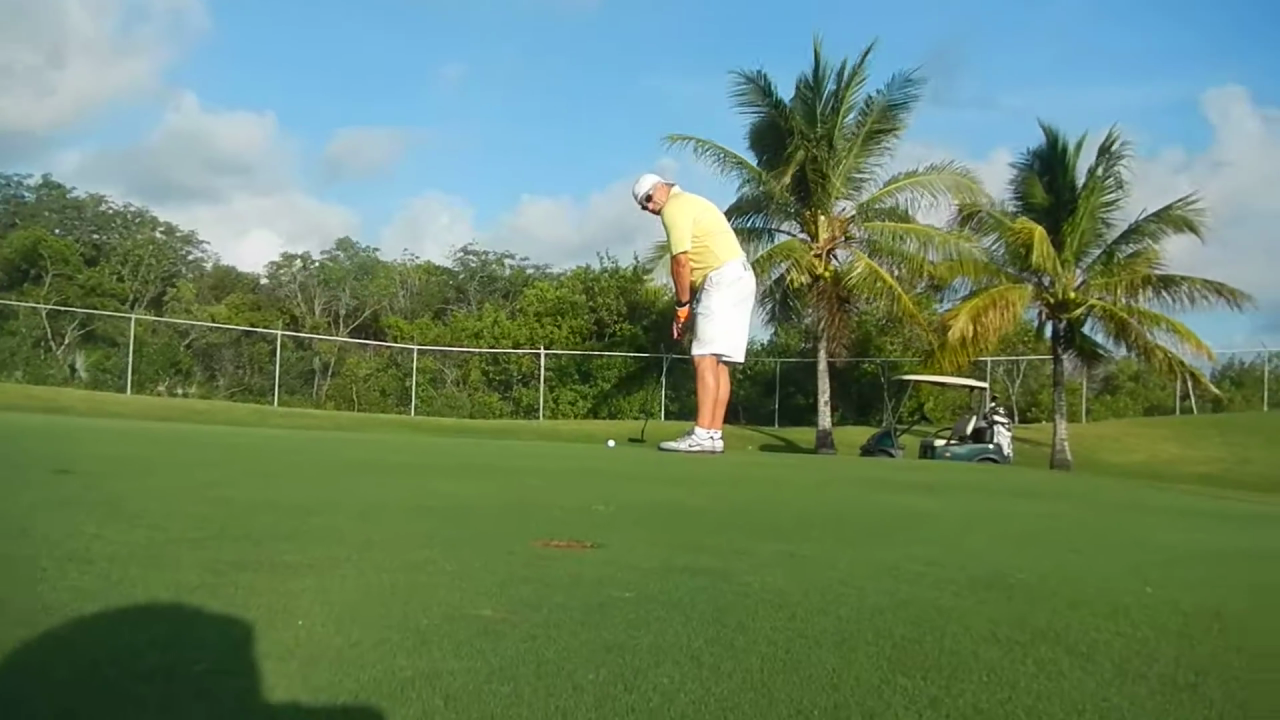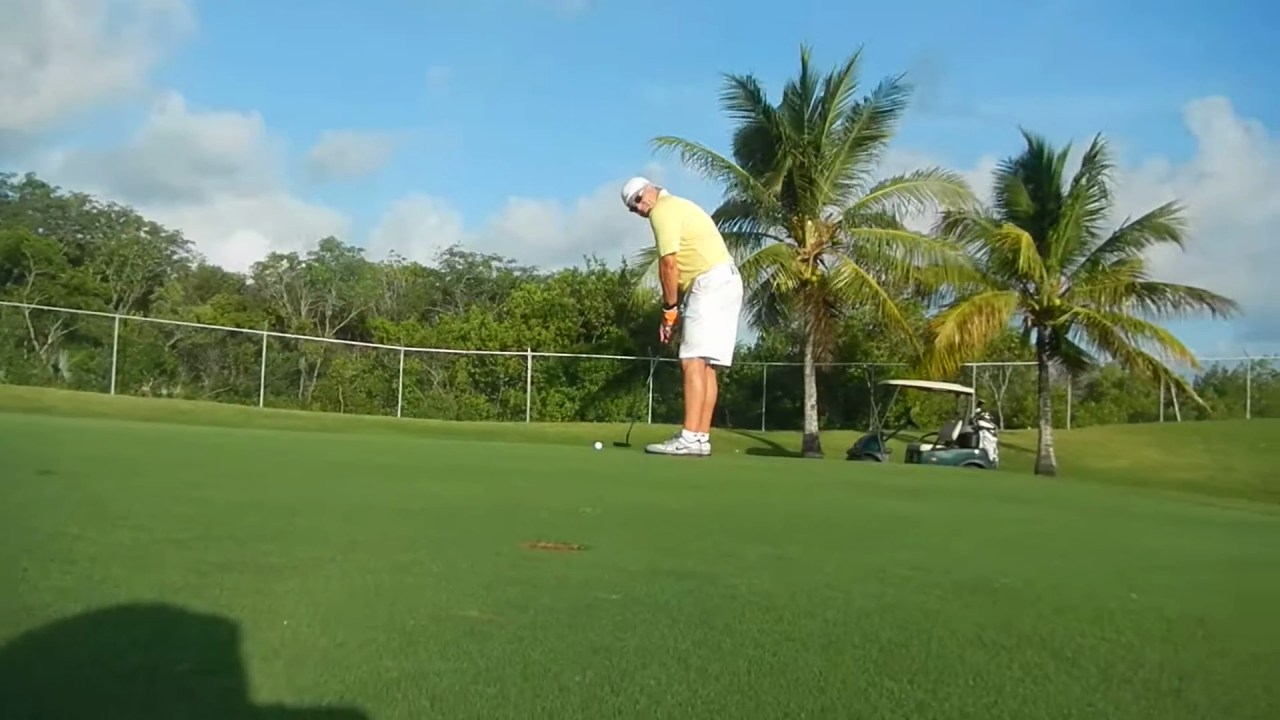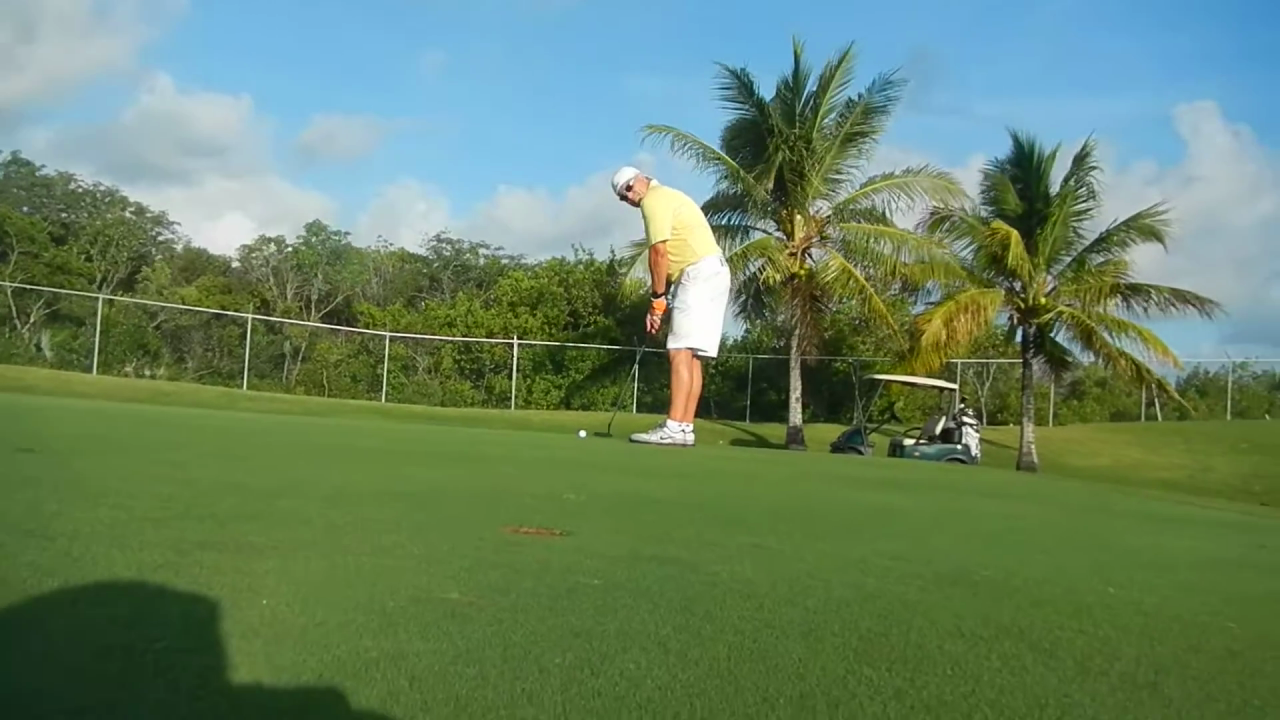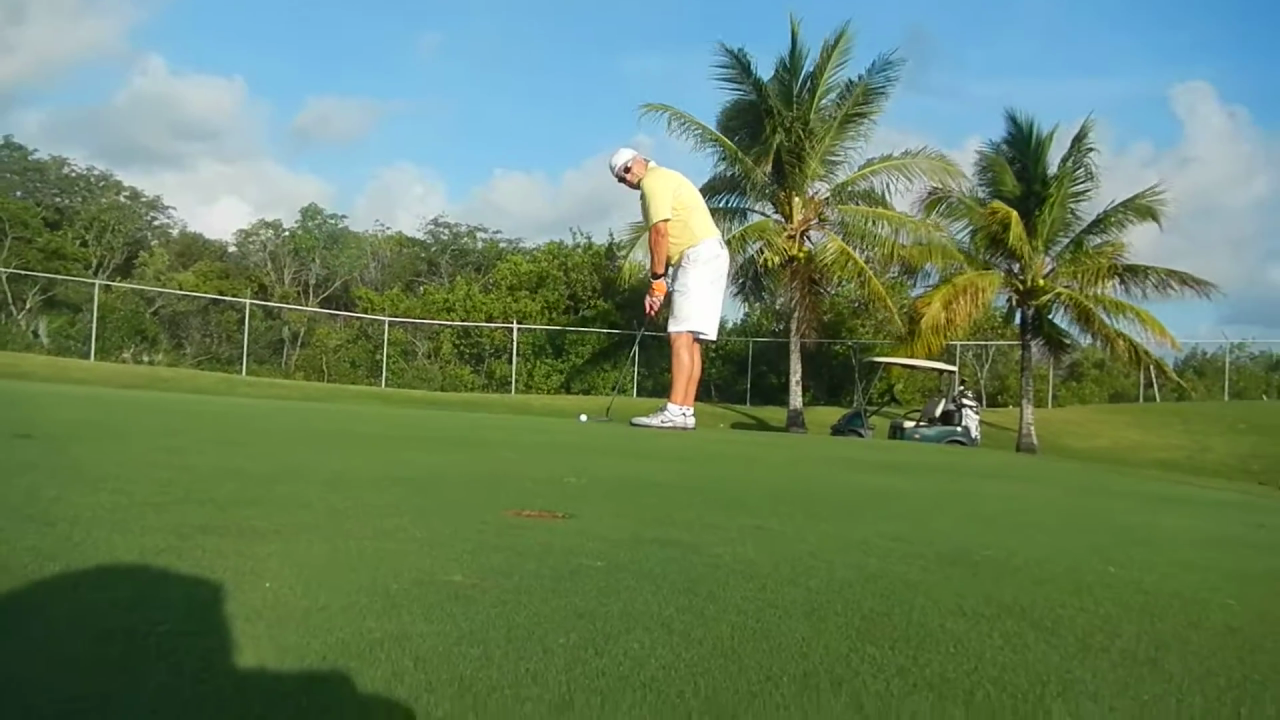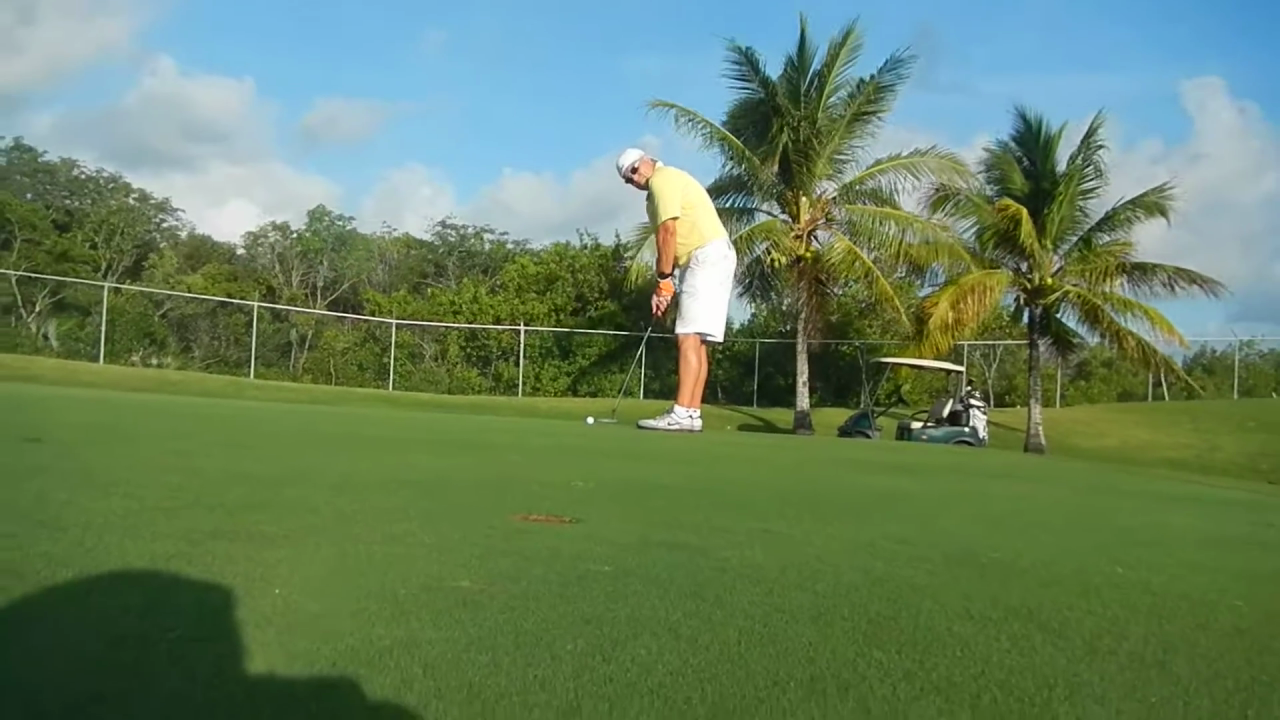
dt=0.1s
person 1, frame 1
left shoulder: (674, 207)
right shoulder: (685, 205)
left elbow: (680, 263)
right elbow: (690, 265)
left wrist: (682, 307)
right wrist: (684, 308)
left hip: (724, 279)
right hip: (736, 279)
left knee: (706, 357)
right knee: (718, 360)
left ankle: (703, 434)
right ankle: (713, 434)
person 1, frame 2
left shoulder: (663, 209)
right shoulder: (673, 210)
left elbow: (668, 264)
right elbow: (678, 269)
left wrist: (669, 310)
right wrist: (672, 311)
left hip: (712, 283)
right hip: (722, 284)
left knee: (693, 360)
right knee: (705, 365)
left ankle: (689, 437)
right ankle: (700, 438)
person 1, frame 3
left shoulder: (655, 199)
right shoulder: (663, 201)
left elbow: (658, 253)
right elbow: (667, 259)
left wrist: (657, 299)
right wrist: (659, 301)
left hip: (700, 274)
right hip: (709, 275)
left knee: (680, 351)
right knee: (692, 355)
left ankle: (674, 427)
right ankle: (684, 427)
person 1, frame 4
left shoulder: (654, 179)
right shoulder: (649, 193)
left elbow: (660, 232)
right elbow: (660, 240)
left wrist: (656, 280)
right wrist: (655, 287)
left hip: (700, 256)
right hip: (698, 259)
left knee: (681, 334)
right knee: (690, 338)
left ankle: (674, 411)
right ankle: (685, 411)
person 1, frame 5
left shoulder: (662, 178)
right shoulder: (654, 196)
left elbow: (668, 231)
right elbow: (667, 242)
left wrist: (663, 280)
right wrist: (662, 287)
left hip: (707, 257)
right hip: (704, 261)
left knee: (689, 336)
right knee: (697, 339)
left ankle: (681, 413)
right ankle: (692, 413)
